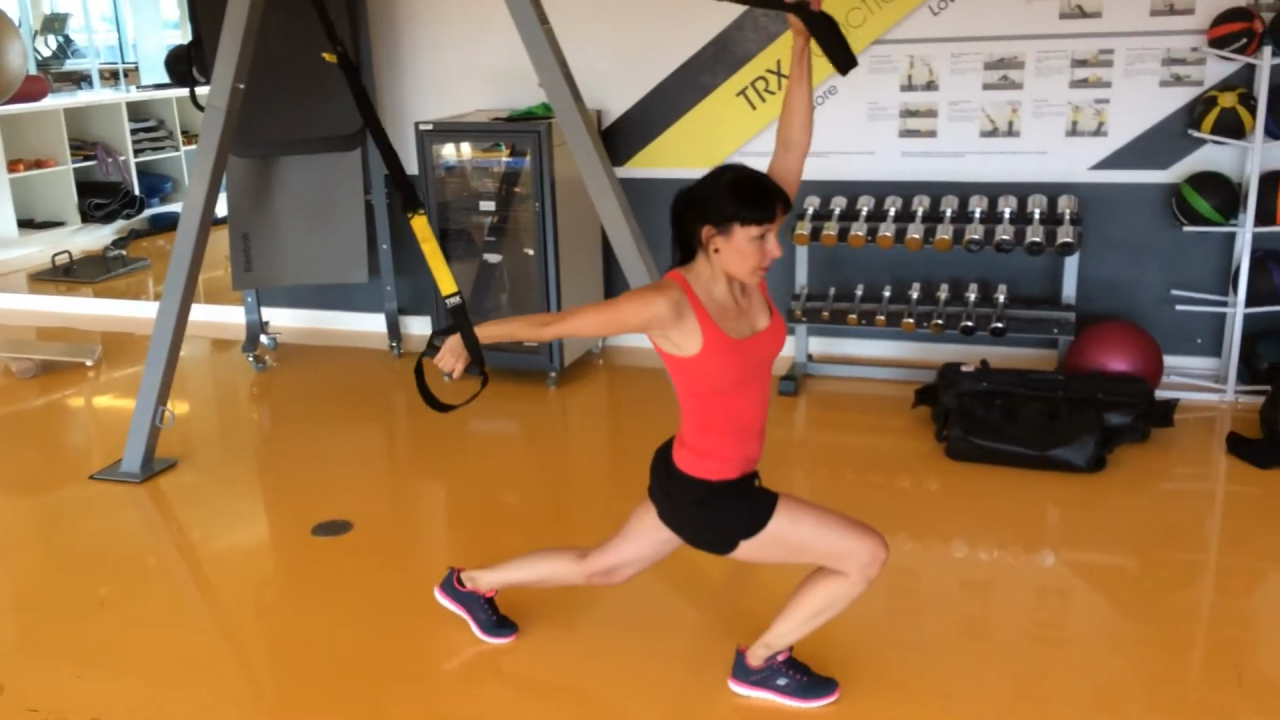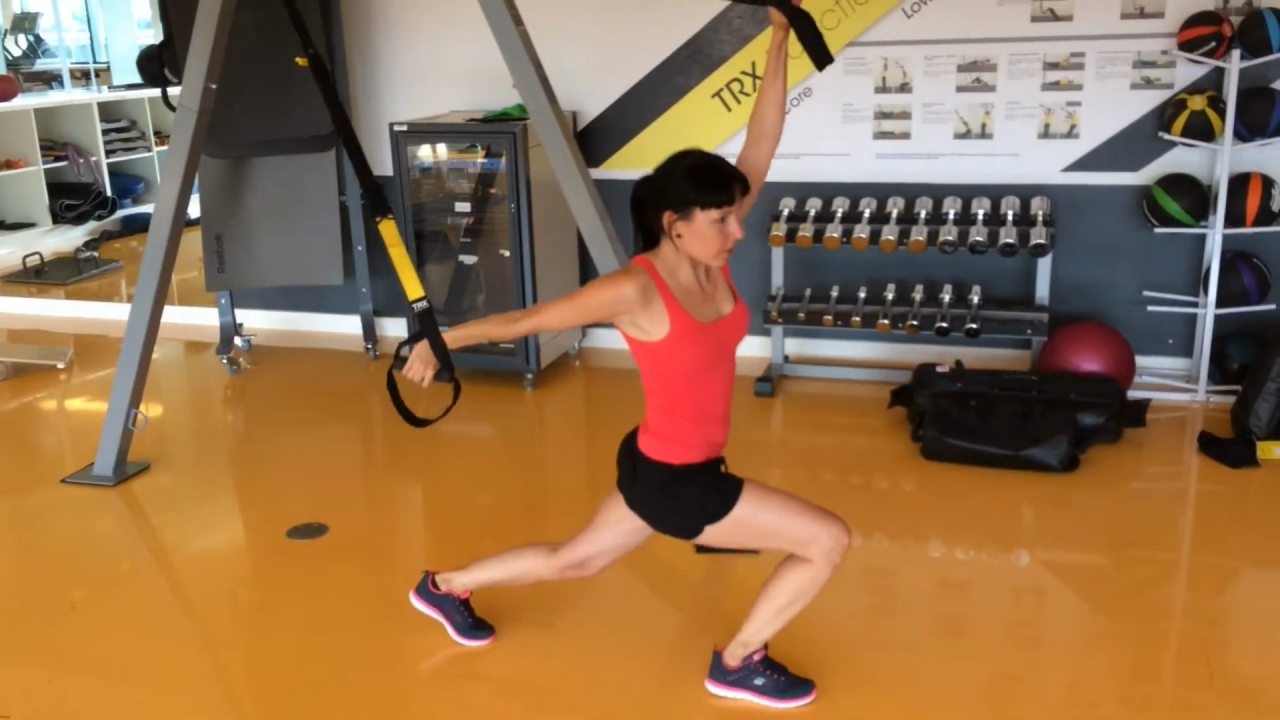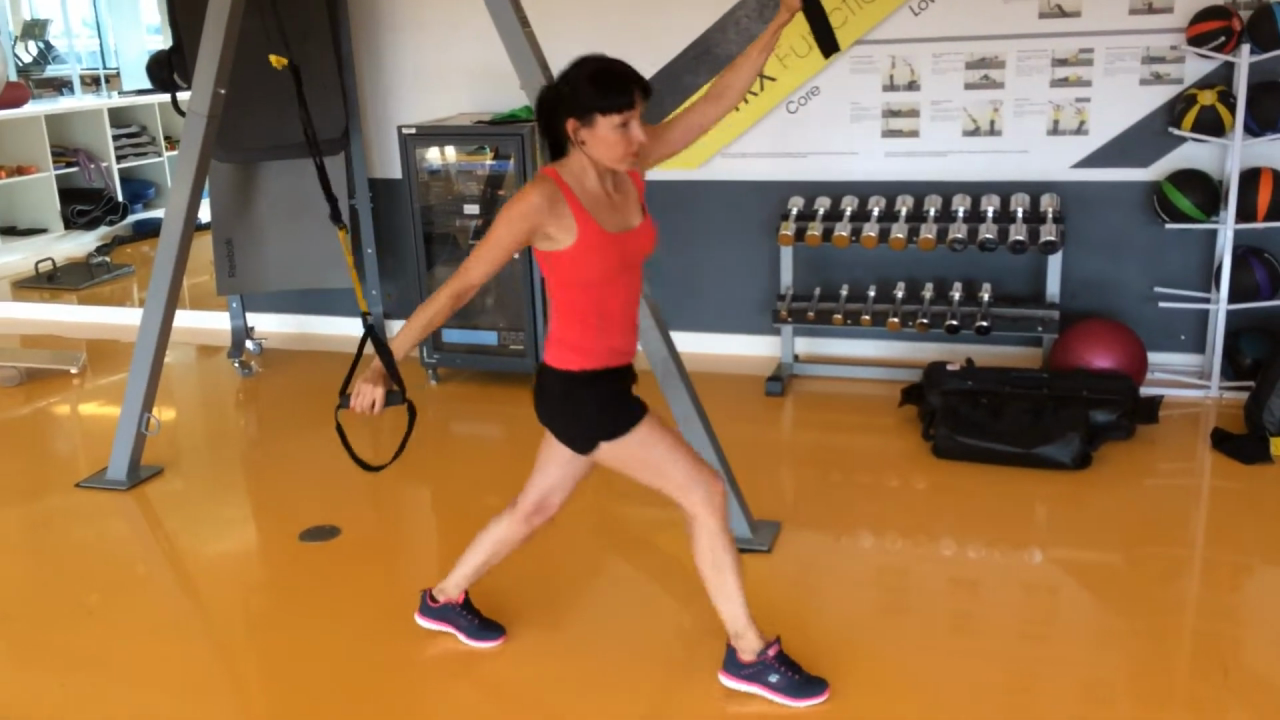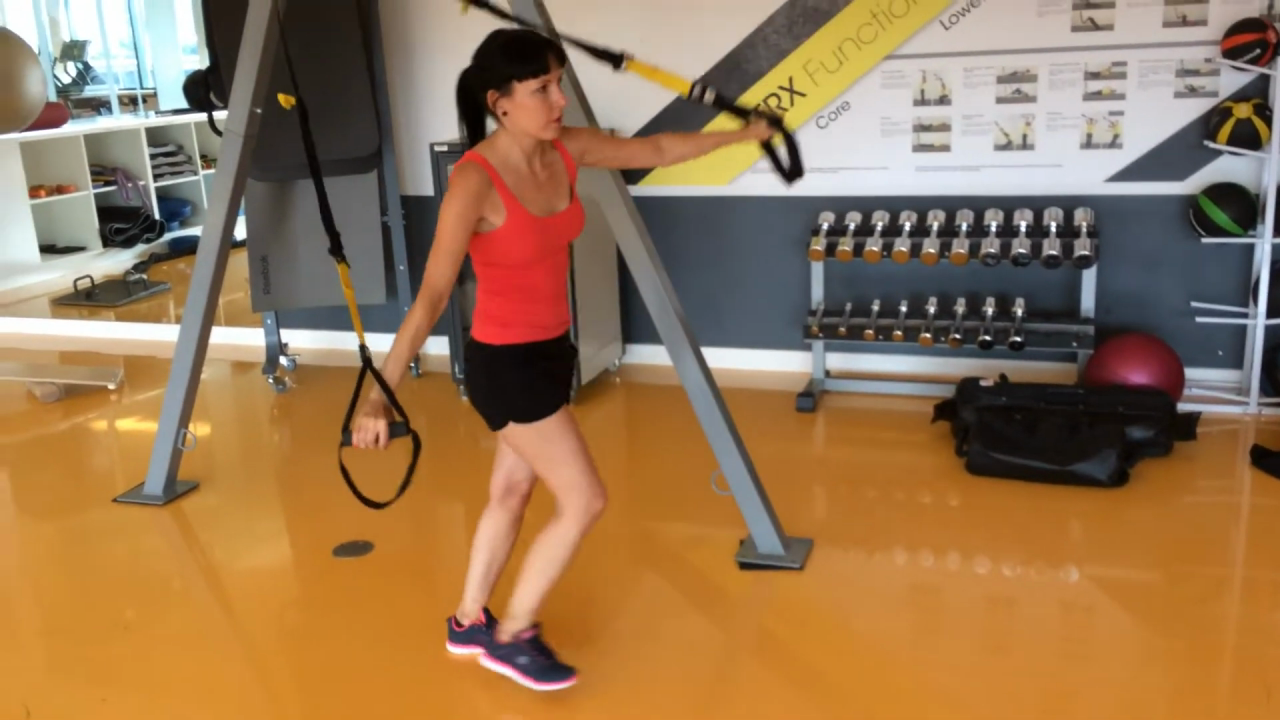
dt=0.4s
person 1, frame 1
left shoulder: (744, 270)
right shoulder: (669, 306)
left elbow: (792, 155)
right elbow: (554, 321)
right wrist: (469, 337)
left hip: (714, 480)
right hip: (704, 494)
left knee: (603, 567)
right knee: (866, 555)
left ankle: (468, 585)
right ankle: (760, 662)
person 1, frame 2
left shoulder: (707, 258)
right shoulder: (634, 290)
left elbow: (761, 147)
right elbow: (523, 319)
right wrist: (436, 344)
left hip: (678, 464)
right hip: (673, 477)
left knee: (577, 559)
right knee: (826, 539)
left ankle: (442, 588)
right ankle: (737, 662)
person 1, frame 3
left shoulder: (627, 166)
right shoulder: (542, 200)
left elbow: (714, 104)
right elbow: (460, 285)
right wrist: (386, 360)
left hip: (603, 378)
right hip: (579, 389)
left knee: (535, 507)
right knee: (706, 496)
left ankle: (443, 600)
right ankle: (750, 655)
person 1, frame 4
left shoulder: (563, 150)
right shoulder: (472, 182)
left elbow: (650, 153)
right elbow: (432, 294)
left wrist: (737, 135)
right wrist: (381, 392)
left hip: (549, 351)
right hip: (503, 364)
left knee: (510, 493)
right knee: (585, 501)
left ankle: (469, 619)
right ankle: (508, 633)
